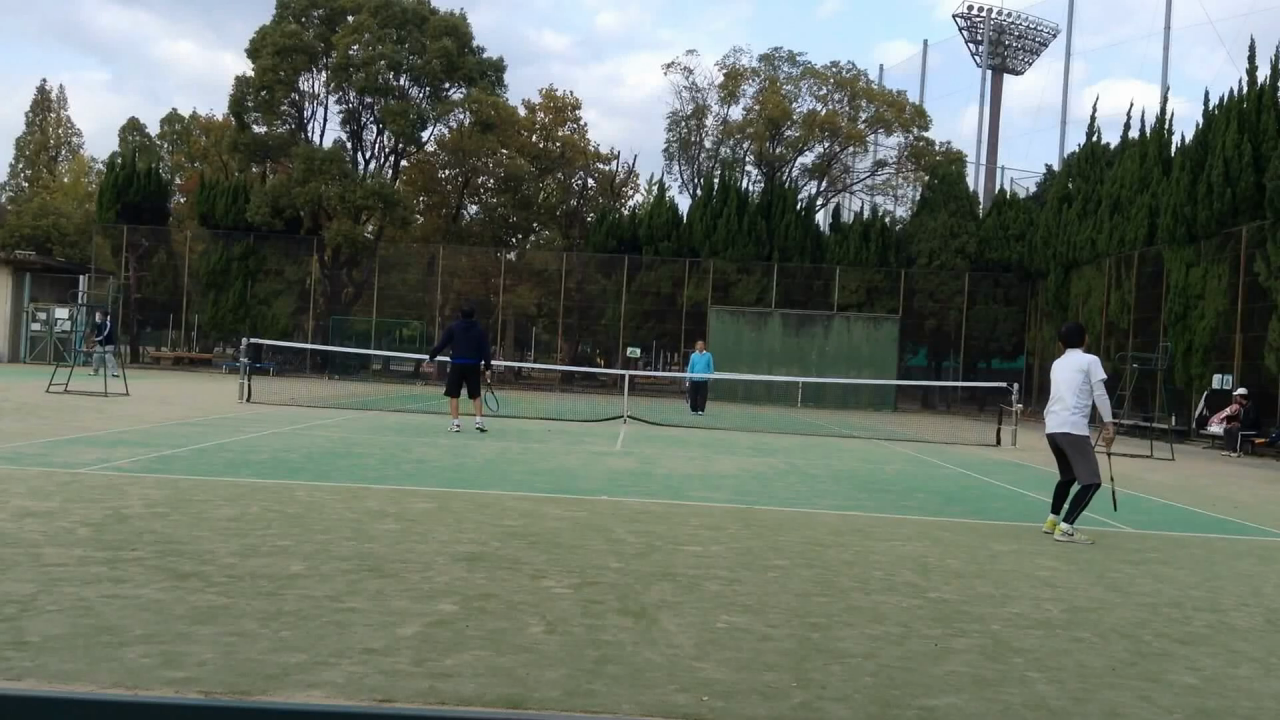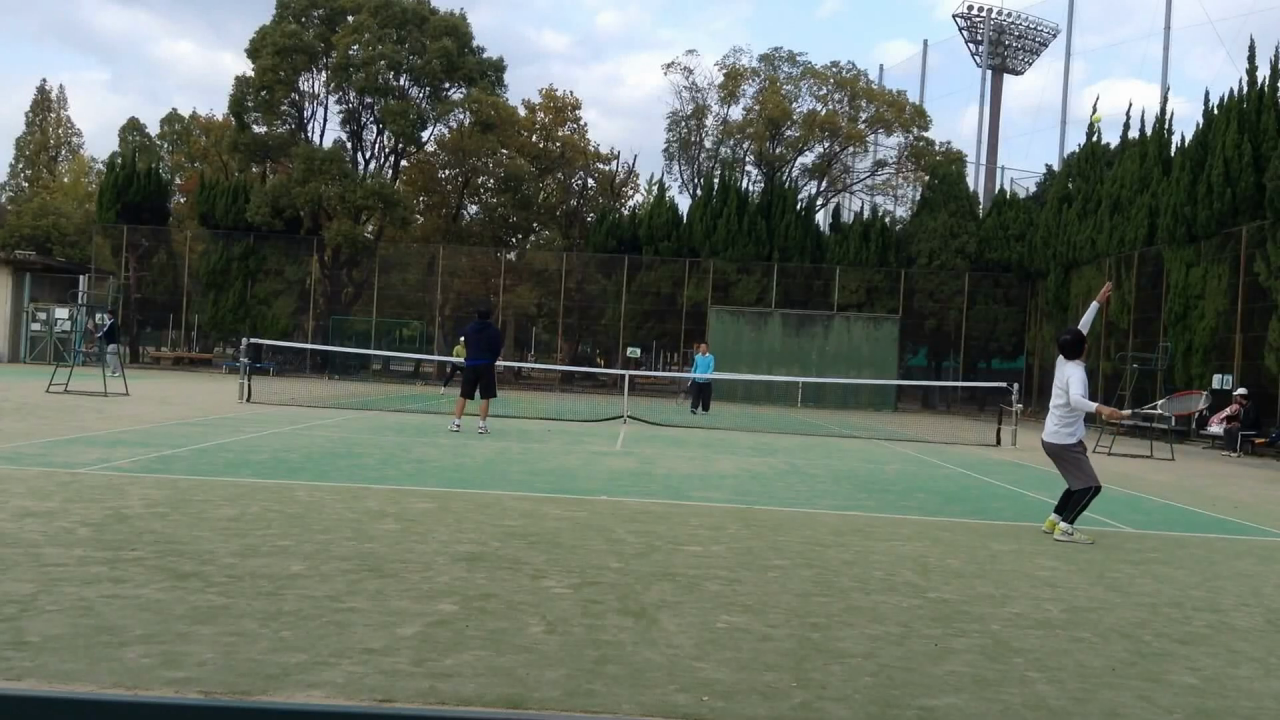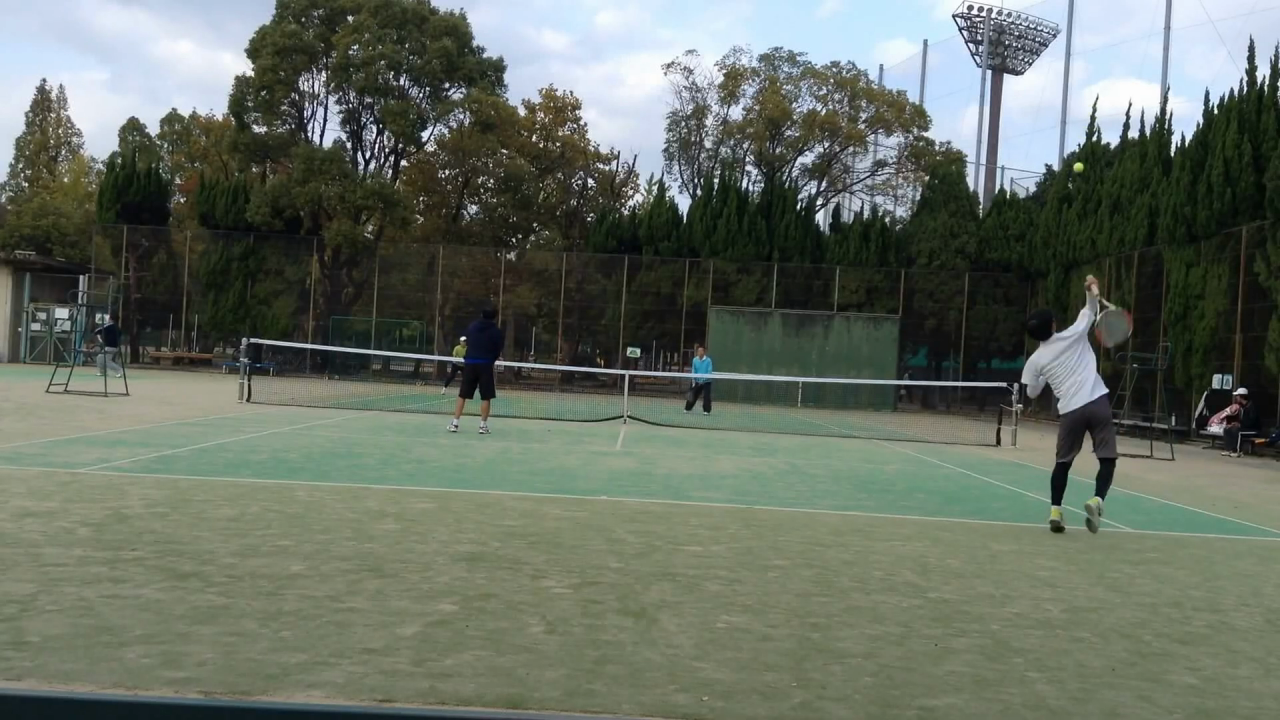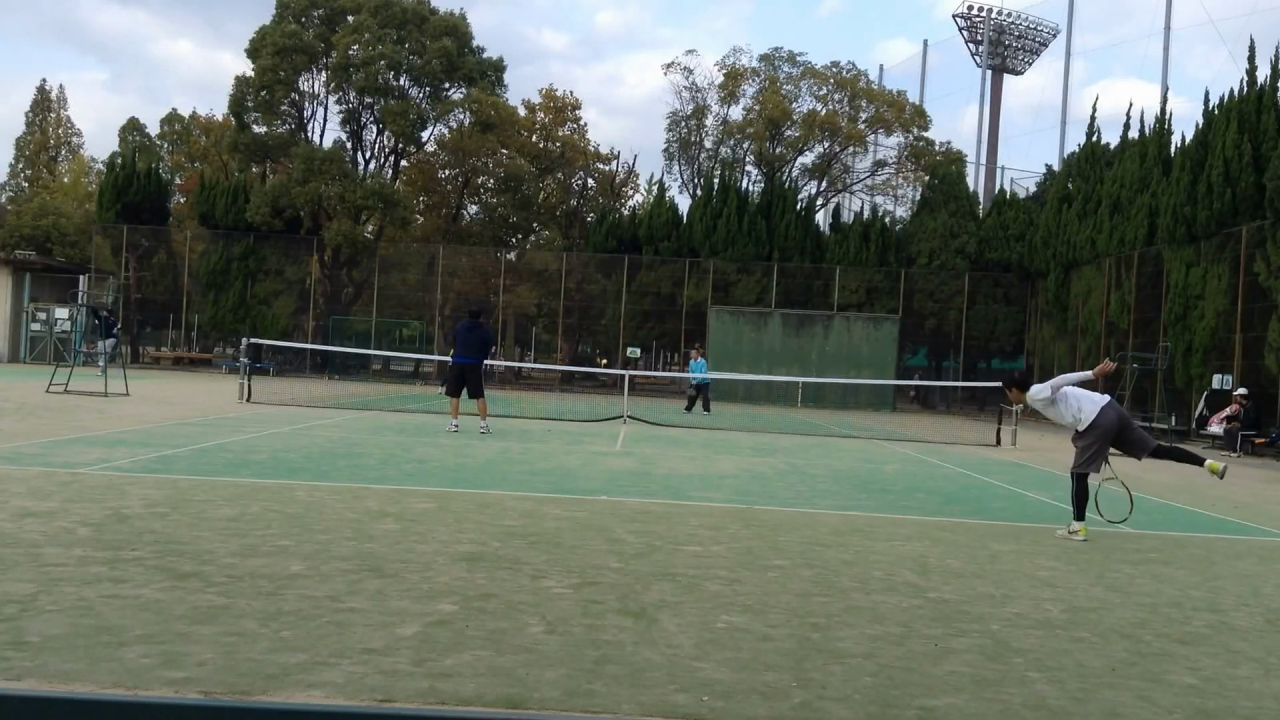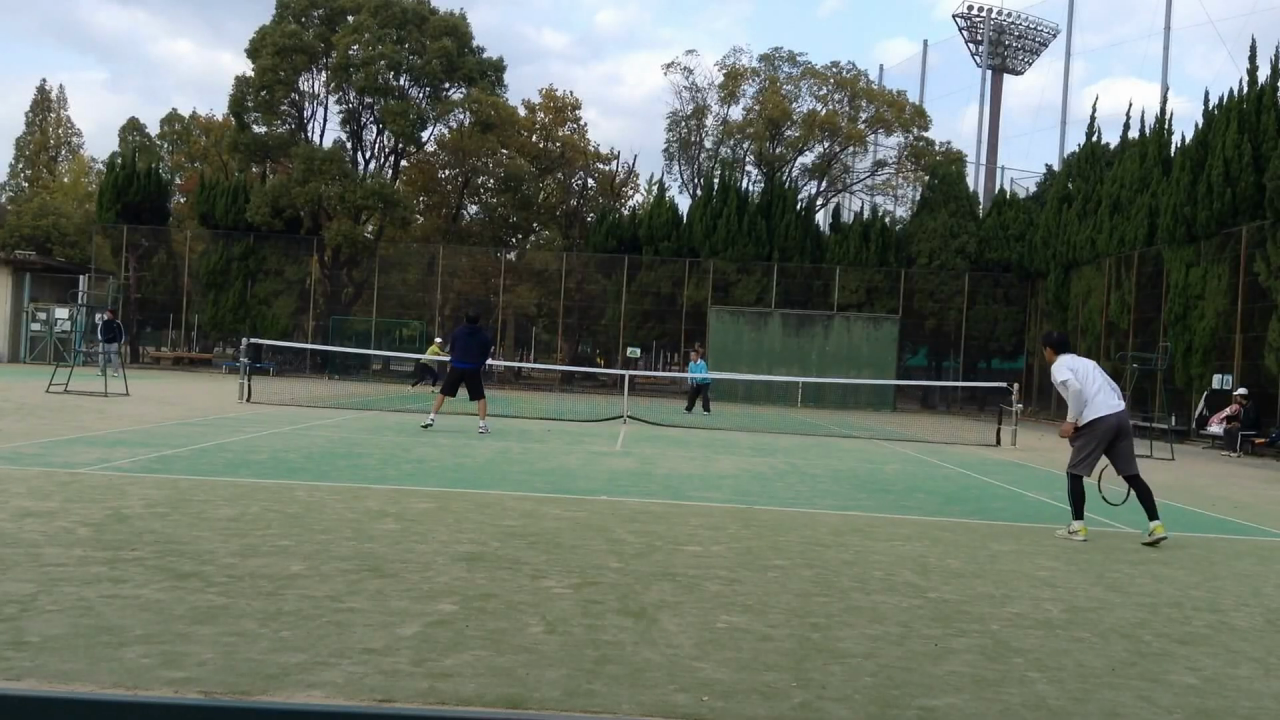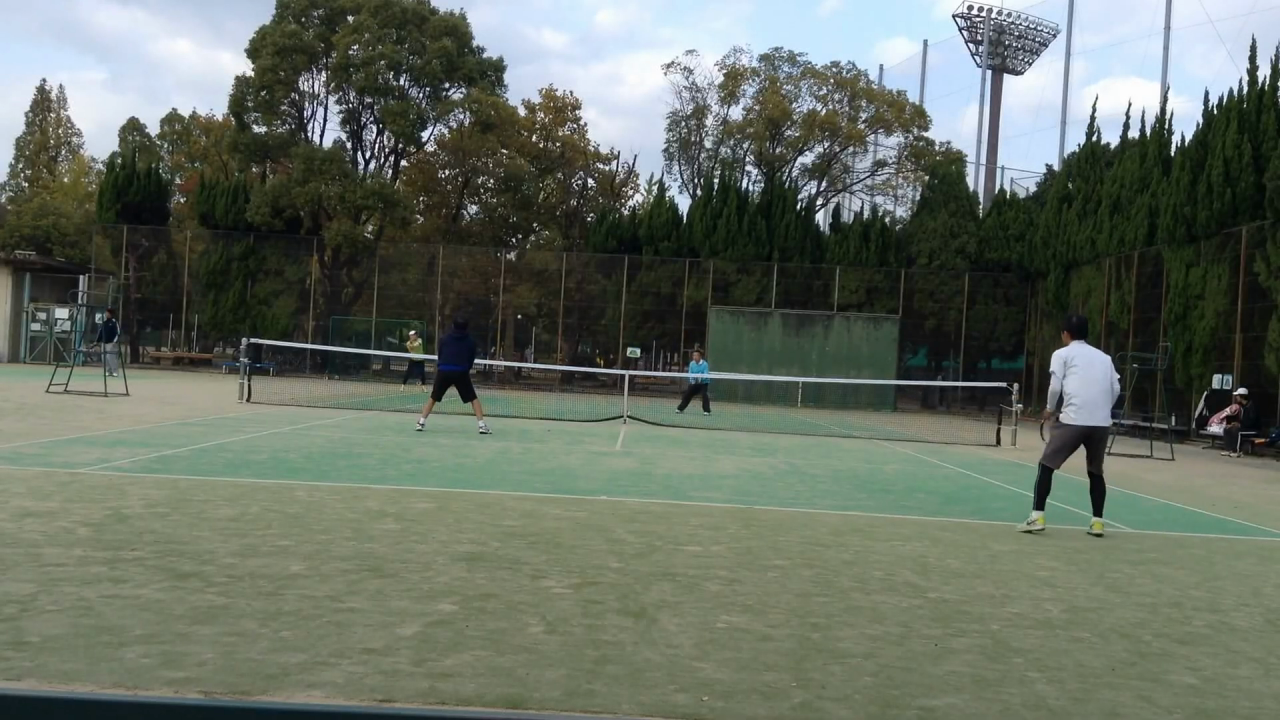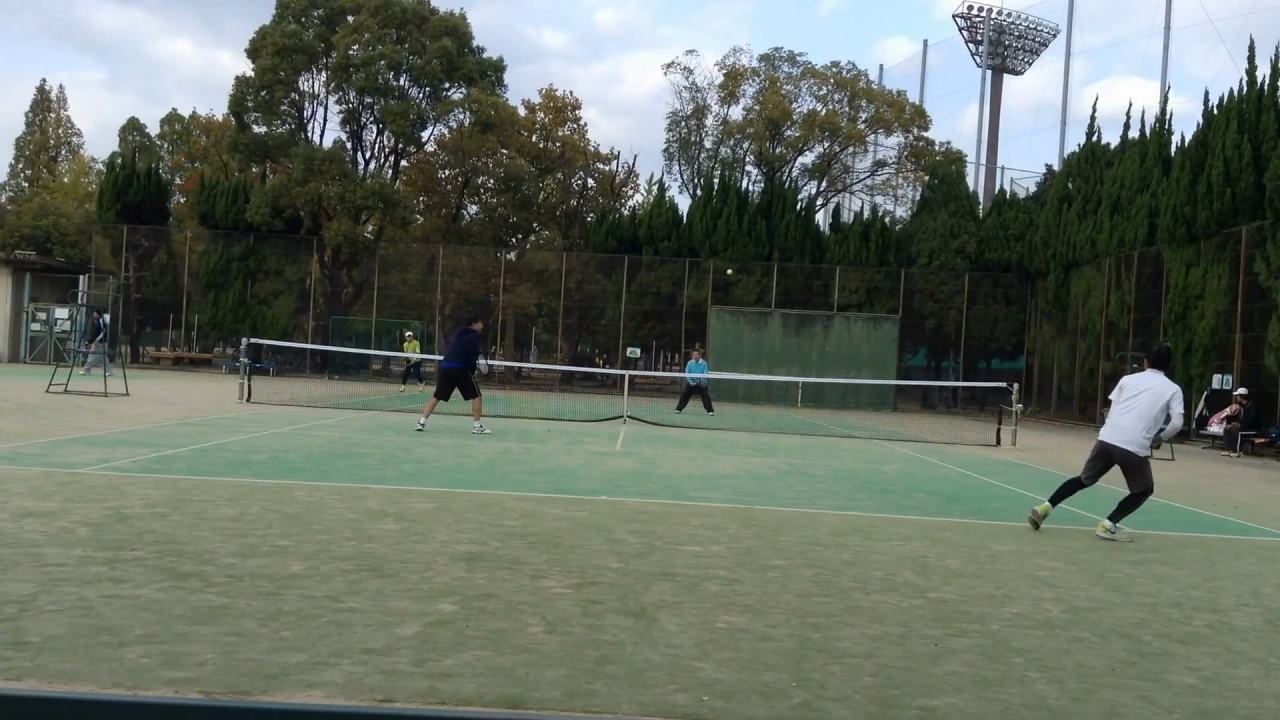
dt=0.5s
person 1, frame 1
left shoulder: (1057, 365)
right shoulder: (1091, 361)
right elbow: (1100, 393)
right wrist: (1109, 425)
left hip: (1052, 428)
right hip: (1073, 429)
left knee: (1068, 476)
right knee: (1091, 481)
left ankle: (1052, 520)
right ankle: (1065, 528)
person 1, frame 2
left shoulder: (1062, 361)
right shoulder: (1076, 373)
left elbow: (1080, 329)
right elbow: (1075, 401)
left wrist: (1097, 302)
right wrist: (1099, 408)
left hip: (1053, 438)
right hip: (1064, 441)
left knee: (1080, 484)
right knee: (1090, 486)
left ankle: (1054, 520)
right ankle: (1065, 528)
person 1, frame 3
left shoulder: (1034, 361)
right shoulder: (1072, 337)
left elbow: (1032, 392)
right elbow: (1090, 313)
right wrist: (1092, 291)
left hip: (1070, 412)
right hip: (1097, 403)
left knee: (1063, 462)
right knee: (1108, 460)
left ankle: (1056, 511)
right ankle: (1096, 501)
person 1, frame 4
left shoulder: (1036, 394)
right shoulder: (1042, 391)
left elbow: (1063, 380)
left wrist: (1092, 374)
left hip: (1097, 421)
right hip: (1111, 409)
left knee: (1079, 473)
right knee: (1155, 449)
left ankle: (1078, 527)
right ankle: (1209, 464)
person 1, frame 5
left shoulder: (1059, 366)
right shoulder: (1088, 362)
left elbow: (1075, 388)
right elbow: (1115, 389)
left wrist: (1071, 421)
left hip: (1095, 421)
right hip: (1119, 416)
left knee: (1075, 473)
right knee: (1132, 476)
left ankle: (1077, 527)
right ankle: (1156, 526)
person 1, frame 6
left shoulder: (1062, 354)
right shoulder: (1105, 357)
left elbow: (1055, 387)
right elbow: (1116, 390)
left wrist: (1050, 409)
left hip: (1073, 420)
right hip: (1102, 423)
left knee: (1046, 465)
right knee: (1096, 472)
left ankle: (1038, 517)
right ankle: (1097, 522)
person 1, frame 7
left shoulder: (1127, 380)
right shoulder: (1173, 389)
left elbow: (1113, 411)
right elbow: (1177, 422)
right wrist: (1161, 438)
left hip: (1107, 438)
right hip: (1134, 447)
left knee: (1083, 479)
right knee: (1143, 490)
left ankle: (1045, 508)
right ankle: (1109, 525)
